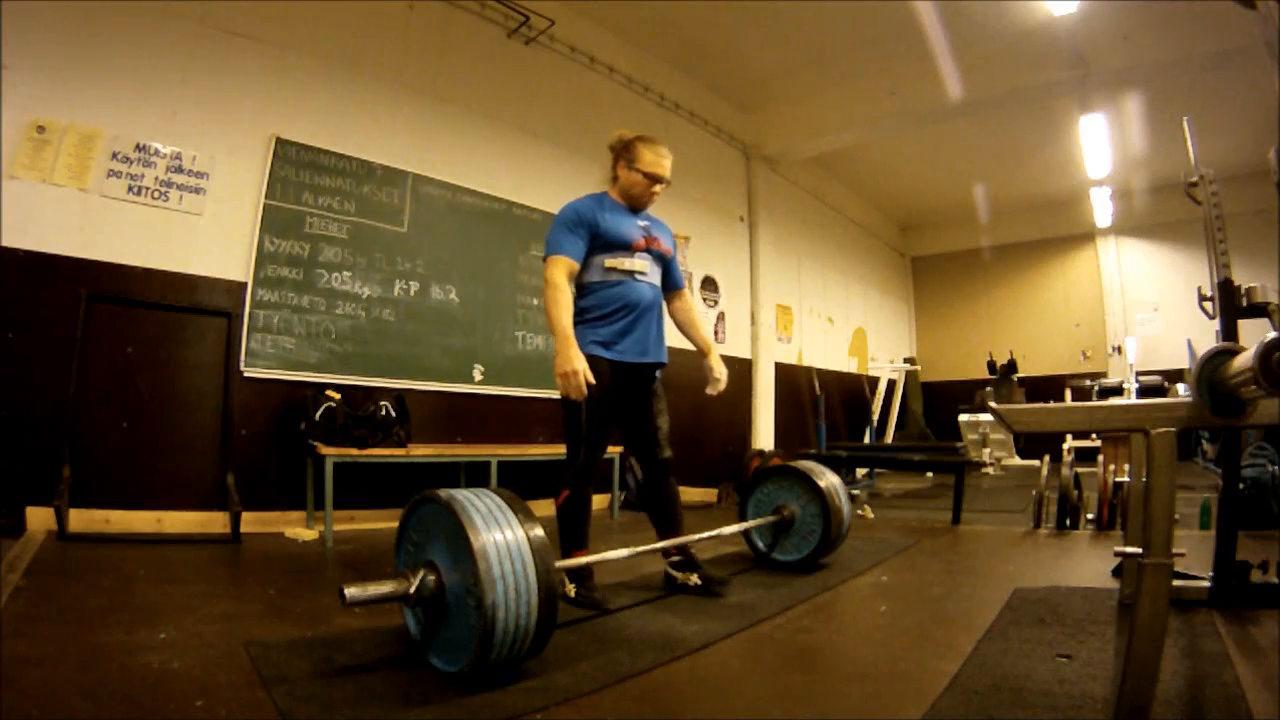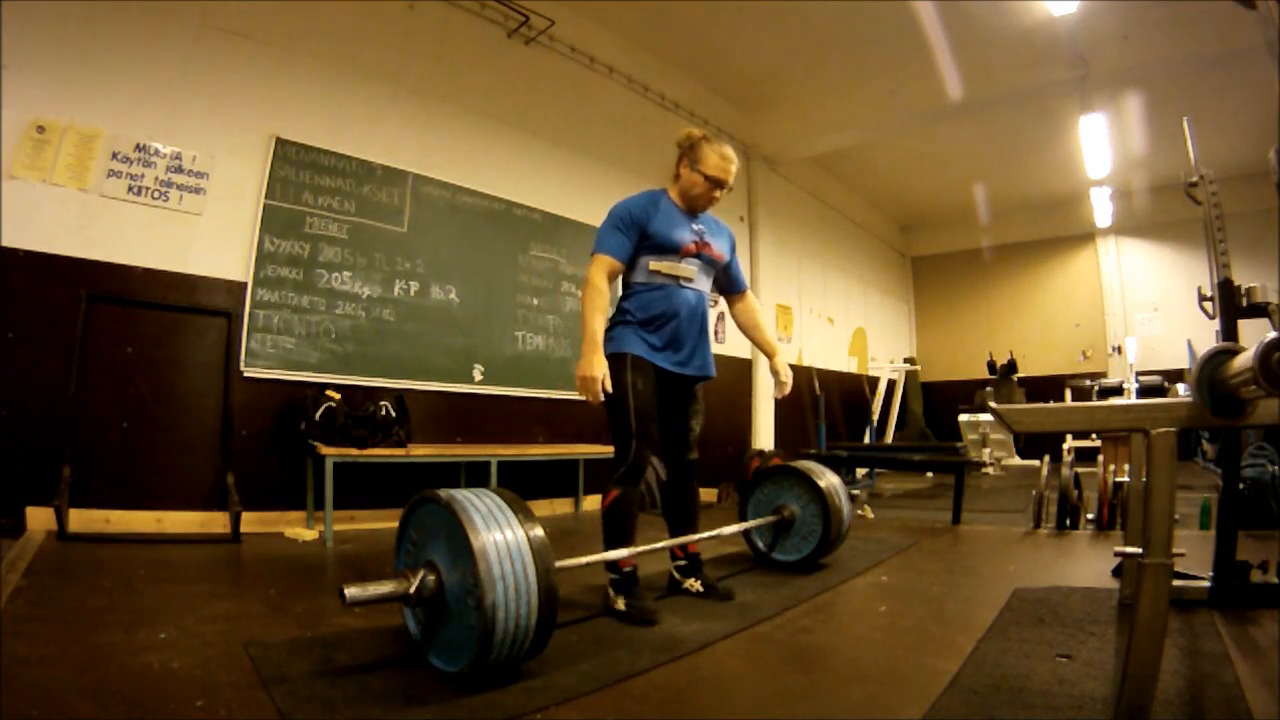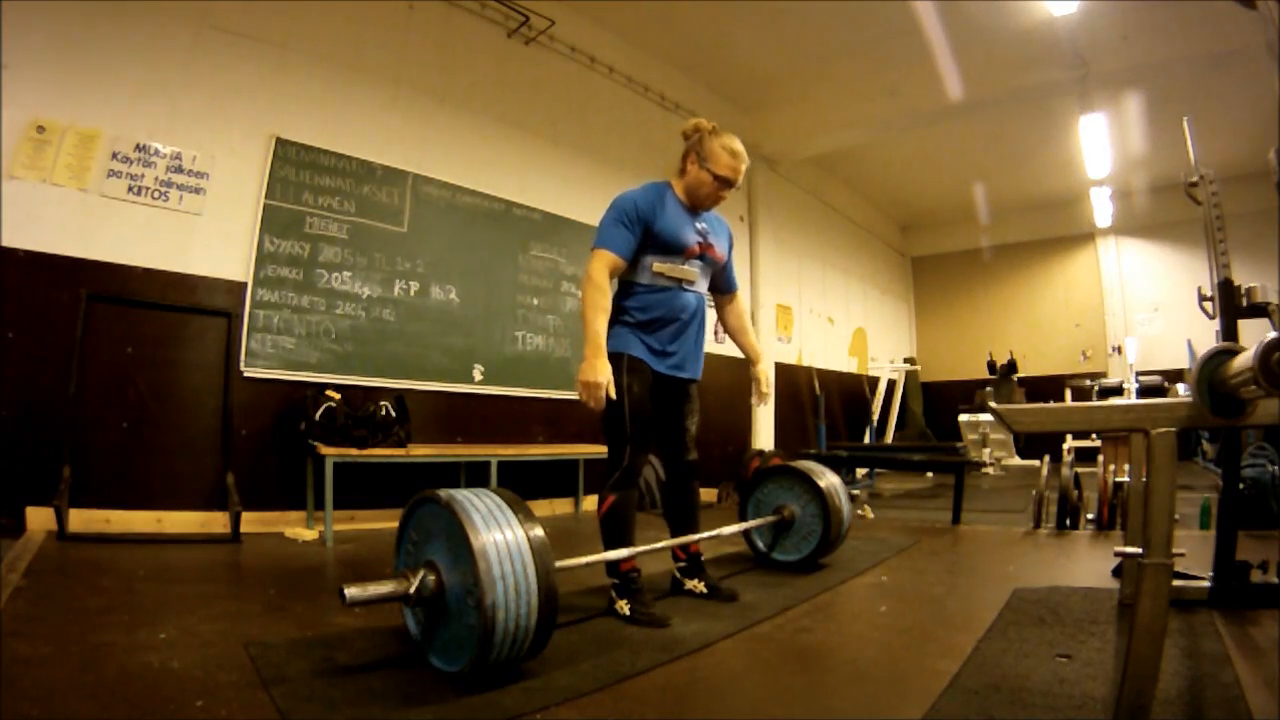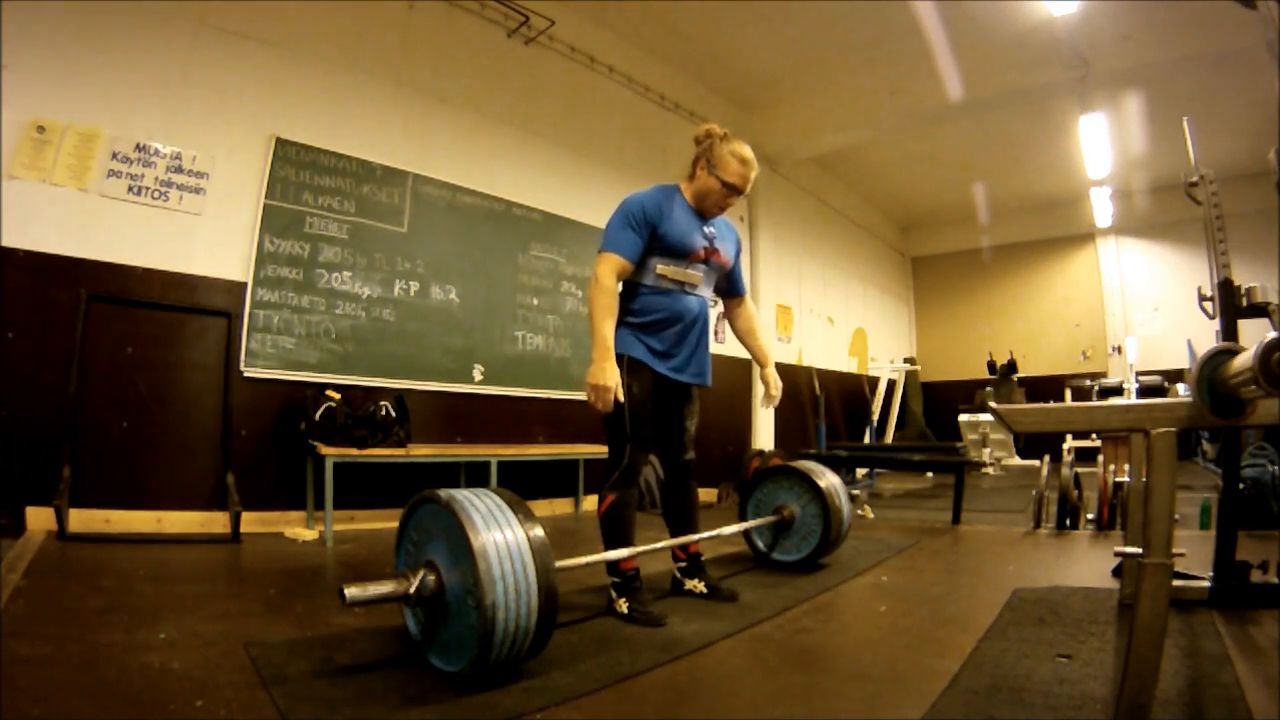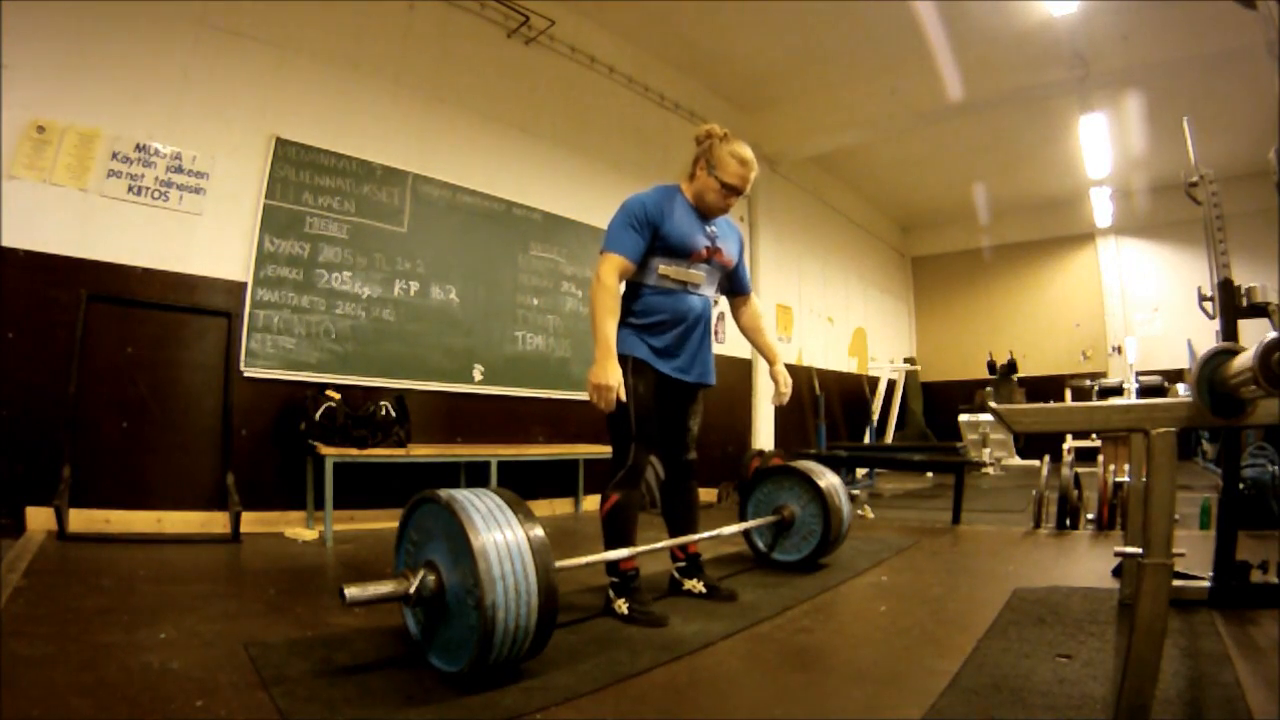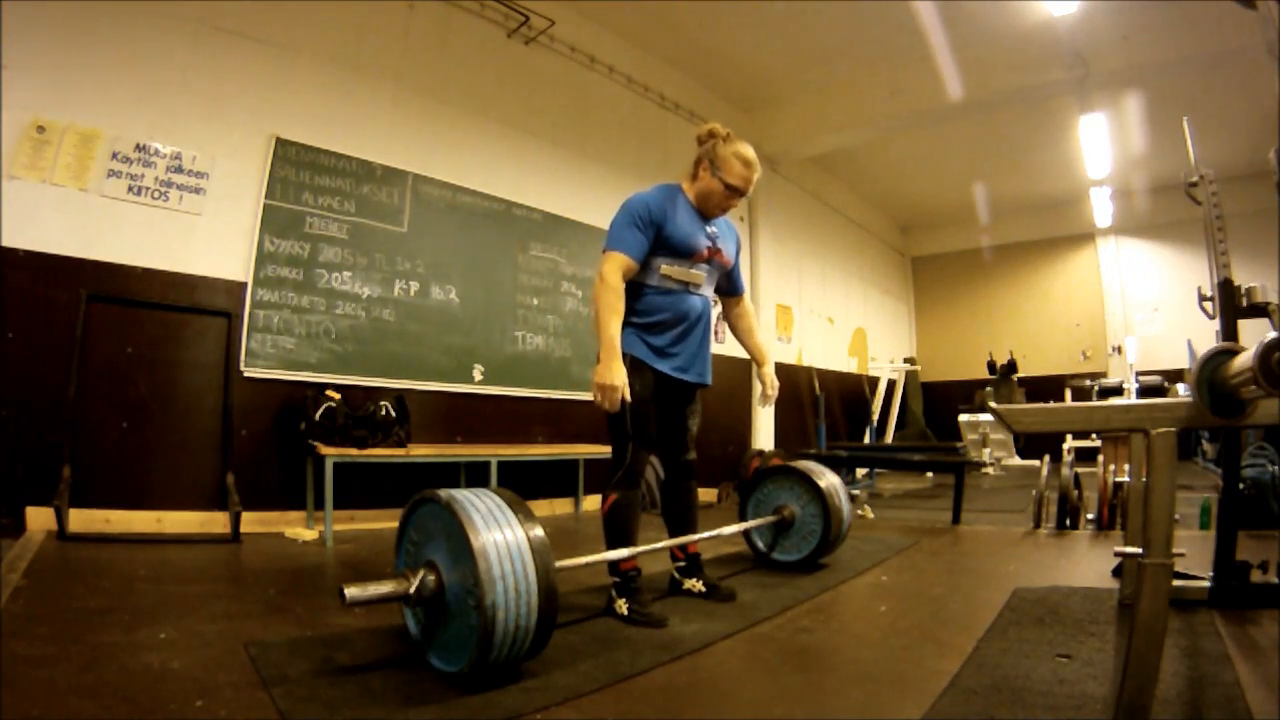
dt=0.5s
person 1, frame 1
left shoulder: (661, 233)
right shoulder: (583, 214)
left elbow: (679, 299)
right elbow: (557, 278)
left wrist: (709, 352)
right wrist: (567, 347)
left hip: (646, 362)
right hip: (596, 358)
left knee: (659, 463)
right knee: (584, 466)
left ankle: (680, 564)
right ankle: (574, 574)
person 1, frame 2
left shoulder: (720, 235)
right shoulder: (637, 211)
left elbow: (741, 301)
right elbow: (599, 277)
left wrist: (774, 355)
right wrist: (592, 349)
left hip: (688, 363)
right hip: (635, 354)
left knee: (683, 466)
right knee: (635, 462)
left ankle: (686, 567)
right ankle: (621, 580)
person 1, frame 3
left shoulder: (720, 231)
right shoulder: (639, 205)
left elbow: (729, 302)
right elbow: (600, 274)
left wrist: (756, 360)
right wrist: (595, 353)
left hip: (682, 364)
right hip: (632, 356)
left knee: (684, 466)
right knee: (628, 465)
left ankle: (689, 569)
right ankle: (624, 587)
person 1, frame 4
left shoulder: (727, 236)
right shoulder: (646, 207)
left elbow: (738, 305)
right elbow: (606, 276)
left wrist: (766, 363)
right wrist: (603, 356)
left hip: (684, 365)
right hip: (635, 357)
left knee: (681, 466)
right knee: (628, 465)
left ankle: (689, 569)
right ankle: (623, 585)
person 1, frame 5
left shoulder: (730, 235)
right shoulder: (647, 207)
left elbow: (744, 304)
right elbow: (607, 276)
left wrist: (775, 360)
right wrist: (605, 356)
left hip: (688, 365)
right hip: (638, 357)
left knee: (681, 466)
right knee: (633, 465)
left ankle: (686, 570)
right ankle: (621, 586)
person 1, frame 6
left shoulder: (727, 235)
right shoulder: (649, 207)
left elbow: (736, 304)
right elbow: (611, 276)
left wrist: (763, 361)
right wrist: (610, 358)
left hip: (686, 365)
right hip: (638, 358)
left knee: (682, 466)
right knee: (631, 466)
left ankle: (687, 570)
right ankle: (624, 586)
